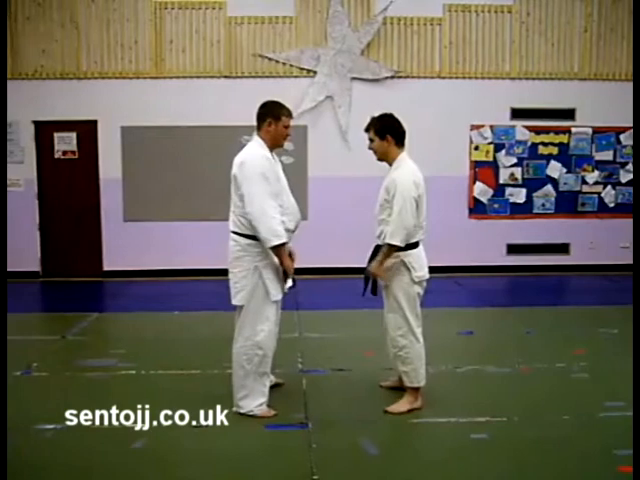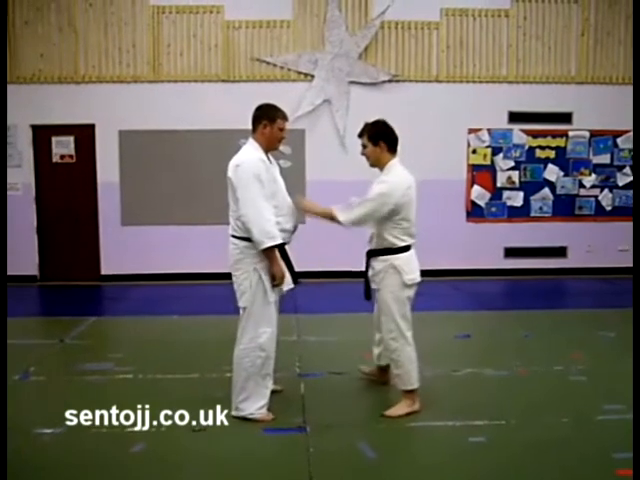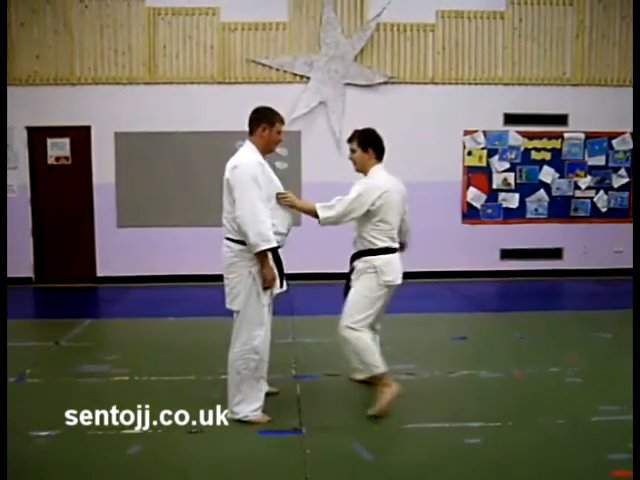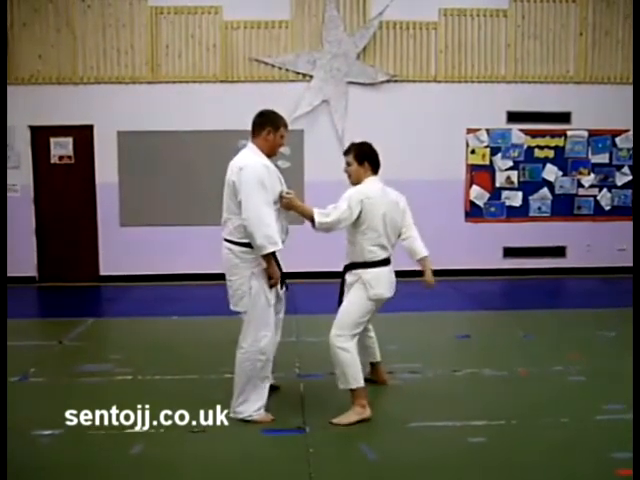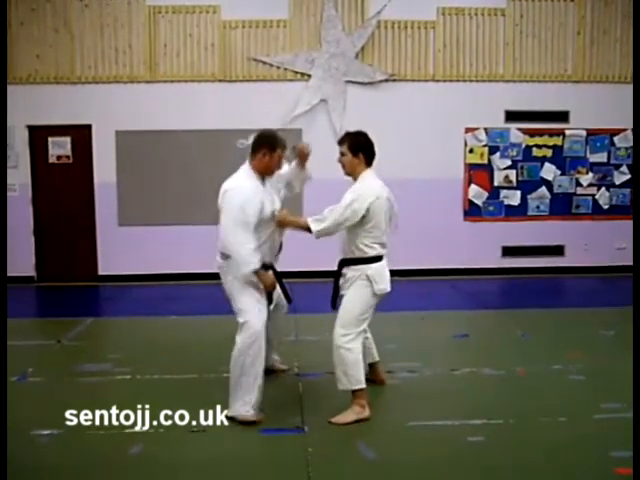
dt=1s
person 1, frame 1
left shoulder: (265, 156)
right shoulder: (254, 159)
right elbow: (261, 213)
left wrist: (284, 247)
right wrist: (282, 255)
left hip: (264, 249)
right hip: (254, 253)
left knee: (267, 321)
right knee: (255, 328)
left ankle: (260, 376)
right ankle: (249, 400)
person 1, frame 2
left shoulder: (264, 160)
right shoulder: (249, 162)
right elbow: (256, 216)
left wrist: (275, 257)
right wrist: (274, 260)
left hip: (265, 252)
right hip: (255, 255)
left knee: (265, 324)
right knee: (258, 330)
left ankle: (259, 382)
right ankle: (248, 404)
person 1, frame 3
left shoulder: (254, 161)
right shoulder: (247, 164)
right elbow: (251, 218)
left wrist: (266, 260)
right wrist: (265, 263)
left hip: (255, 254)
right hip: (249, 257)
left knee: (259, 326)
right knee: (251, 332)
left ankle: (254, 384)
right ankle: (243, 406)
person 1, frame 4
left shoulder: (250, 161)
right shoulder: (254, 166)
right elbow: (257, 218)
left wrist: (282, 201)
right wrist: (271, 262)
left hip: (251, 254)
right hip: (249, 257)
left knee: (272, 319)
right knee: (258, 333)
left ankle: (261, 379)
right ankle: (246, 406)
person 1, frame 5
left shoulder: (266, 178)
right shoulder: (240, 189)
left elbow: (289, 182)
right elbow: (234, 238)
left wrist: (300, 163)
right wrist: (259, 273)
left hip: (262, 265)
right hip: (242, 270)
left knee: (274, 310)
right knee: (252, 327)
left ankle: (266, 359)
right ankle: (241, 407)
person 2, frame 1
left shoulder: (403, 176)
right shoulder: (401, 171)
left elbow: (400, 228)
left wrist: (379, 261)
right wrist: (382, 260)
left hip: (402, 261)
right hip: (397, 259)
left knee: (405, 327)
right knee: (396, 324)
left ankle: (414, 394)
right ankle: (404, 377)
person 2, frame 2
left shoulder: (392, 183)
right shoulder: (396, 176)
left elbow: (356, 213)
left wrist: (314, 209)
left hip: (394, 264)
right hip: (390, 261)
left knee: (397, 330)
right knee: (384, 322)
left ankle: (410, 397)
right ankle: (383, 369)
person 2, frame 3
left shoulder: (370, 185)
right shoulder: (395, 184)
left elbow: (335, 212)
right elbow: (404, 221)
left wrist: (297, 203)
right wrist: (401, 242)
left hip: (376, 266)
right hip: (385, 262)
left knee: (350, 325)
right knee: (368, 323)
left ankle: (386, 383)
right ankle: (370, 372)
person 2, frame 4
left shoulder: (358, 194)
right shoulder: (396, 197)
left elbow: (328, 221)
right elbow: (410, 234)
left wrist: (296, 206)
right wrist: (426, 267)
left hip: (367, 278)
right hip: (381, 274)
left knee: (341, 337)
right knee: (360, 324)
left ankle: (360, 405)
right ankle: (377, 372)
person 2, frame 5
left shoulder: (363, 192)
right shoulder: (376, 186)
left elbow: (329, 223)
right elbow: (391, 216)
left wrist: (291, 221)
left hip: (365, 273)
right hip: (365, 269)
left knee: (344, 336)
right knee: (357, 326)
left ankle: (360, 405)
right ankle: (375, 372)
